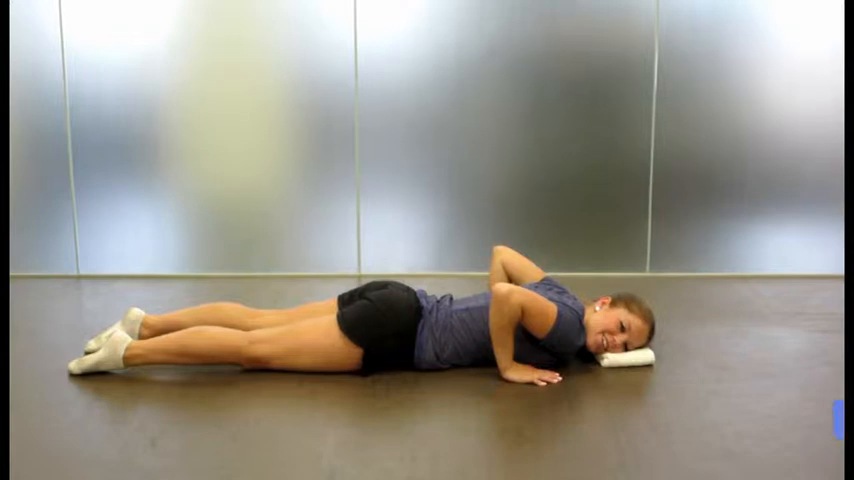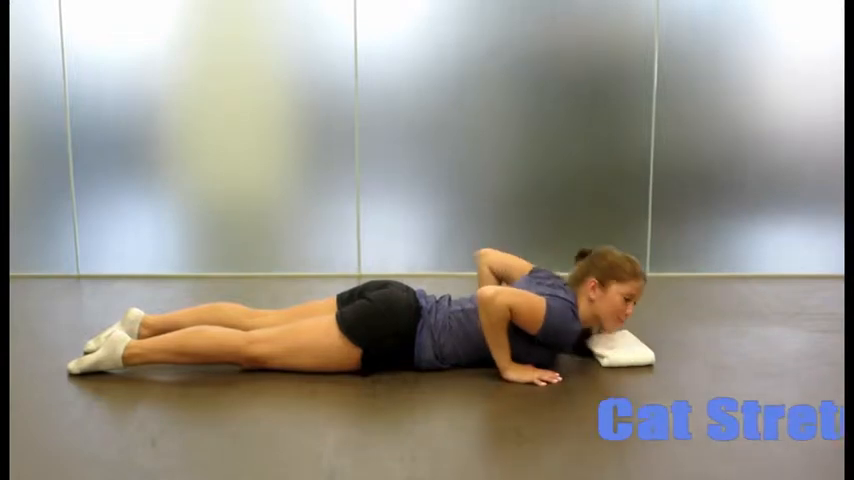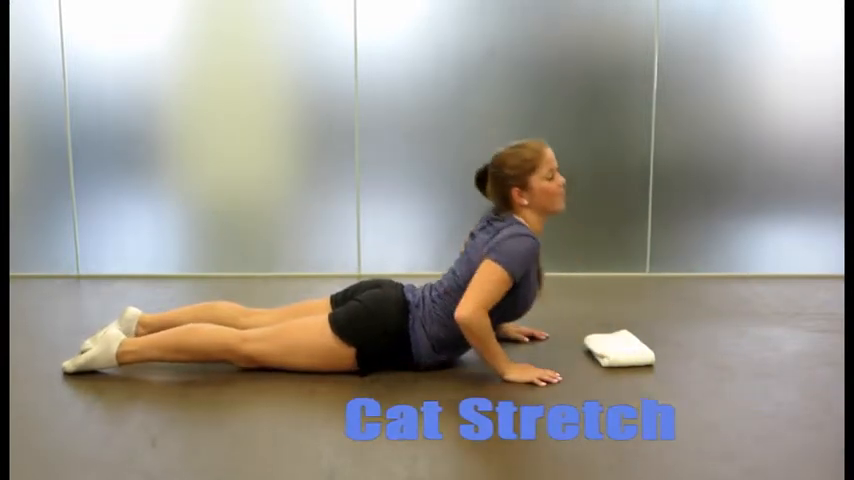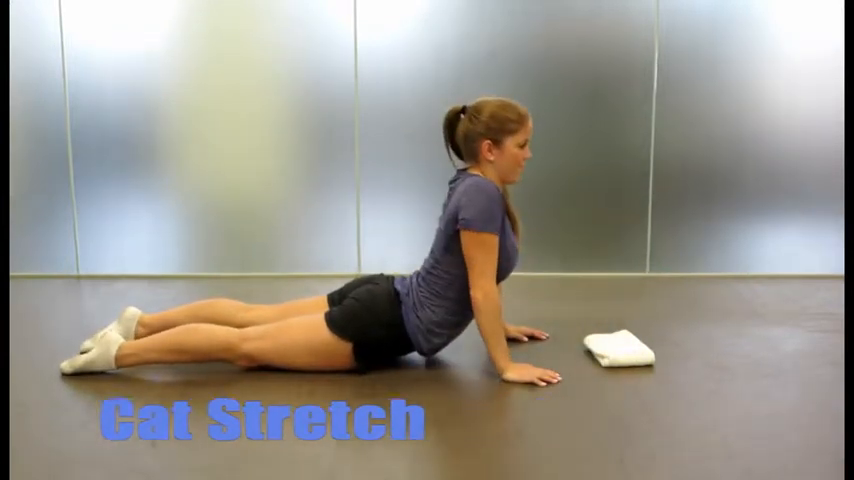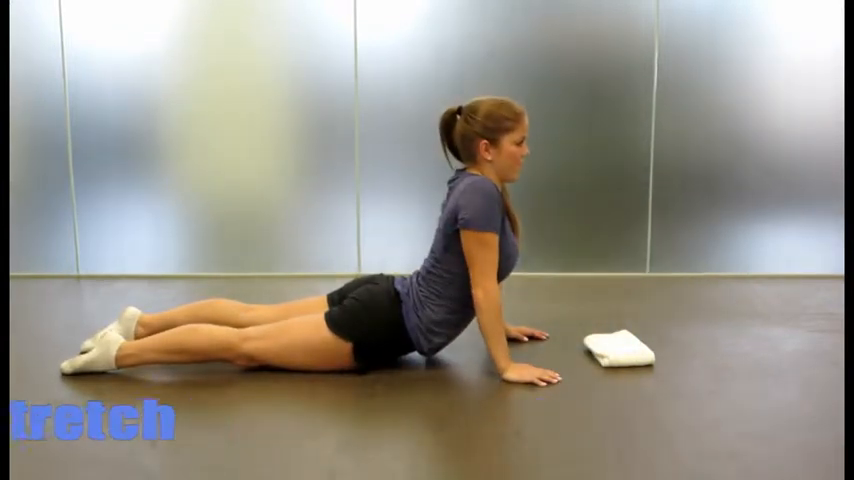
dt=1s
person 1, frame 1
left shoulder: (555, 293)
right shoulder: (564, 328)
left elbow: (500, 252)
right elbow: (508, 299)
right wrist: (506, 364)
left hip: (400, 308)
right hip: (395, 332)
left knee: (261, 322)
right knee: (255, 348)
left ankle: (144, 322)
right ankle: (128, 352)
person 1, frame 2
left shoulder: (550, 283)
right shoulder: (561, 320)
left elbow: (485, 256)
right elbow: (492, 297)
right wrist: (507, 365)
left hip: (397, 307)
right hip: (395, 330)
left knee: (261, 321)
right knee: (255, 348)
left ankle: (142, 323)
right ankle: (126, 351)
person 1, frame 3
left shoulder: (501, 219)
right shoulder: (521, 241)
right elbow: (467, 313)
left wrist: (503, 324)
right wrist: (505, 367)
left hip: (387, 303)
right hip: (384, 332)
left knee: (253, 319)
right knee: (246, 348)
left ankle: (139, 322)
right ankle: (121, 349)
person 1, frame 4
left shoulder: (474, 185)
right shoulder: (482, 194)
left elbow: (480, 278)
right elbow: (481, 289)
left wrist: (501, 327)
right wrist: (506, 366)
left hip: (386, 298)
right hip: (383, 323)
left knee: (254, 316)
right knee: (246, 346)
left ankle: (141, 322)
right ankle: (120, 351)
person 1, frame 5
left shoulder: (474, 184)
right shoulder: (480, 194)
left elbow: (479, 283)
right elbow: (483, 288)
left wrist: (501, 327)
right wrist: (506, 366)
left hip: (387, 299)
right hip: (384, 323)
left knee: (254, 316)
right knee: (246, 346)
left ankle: (141, 322)
right ankle: (121, 351)
